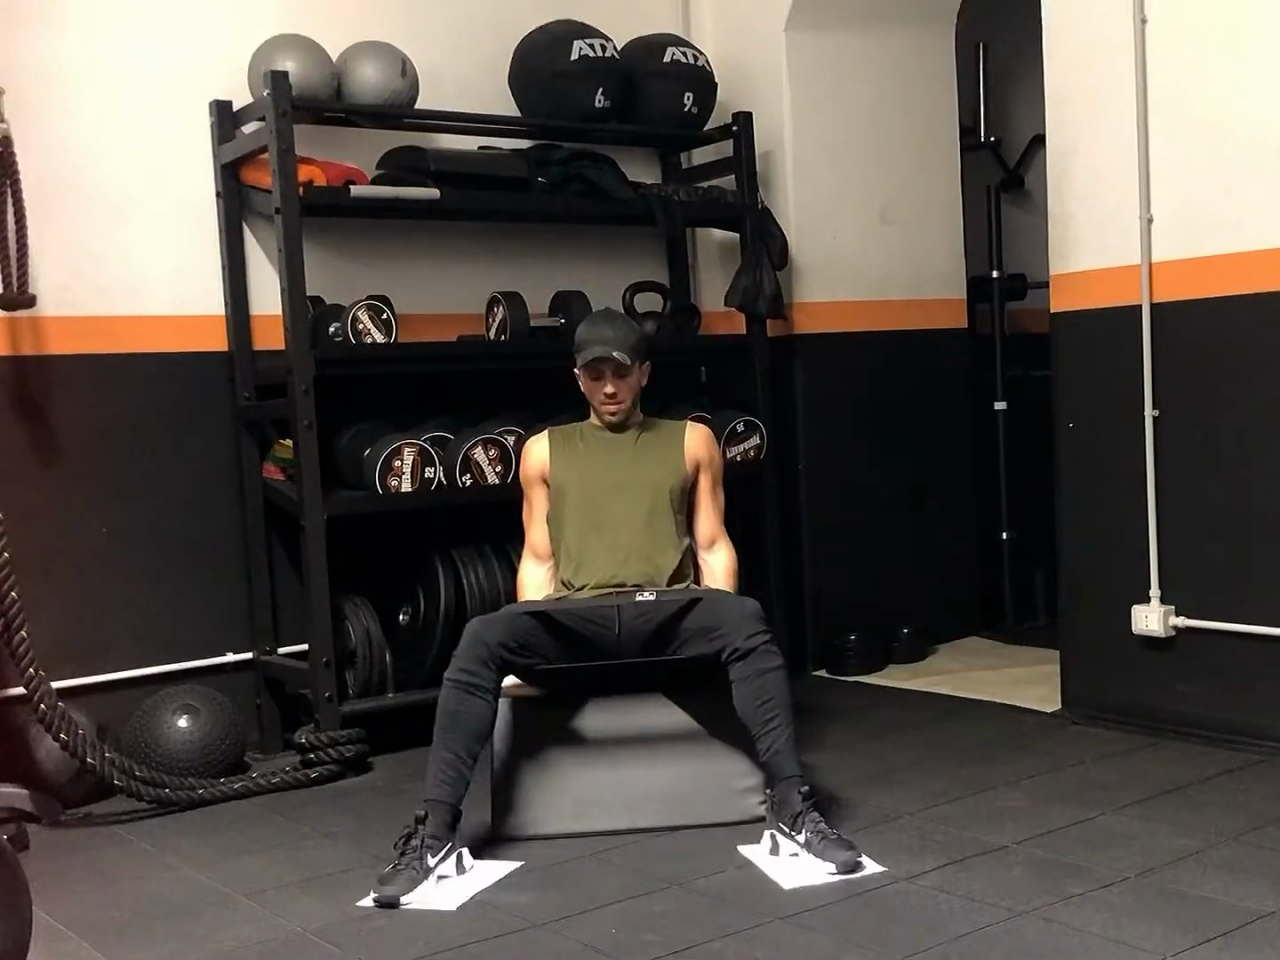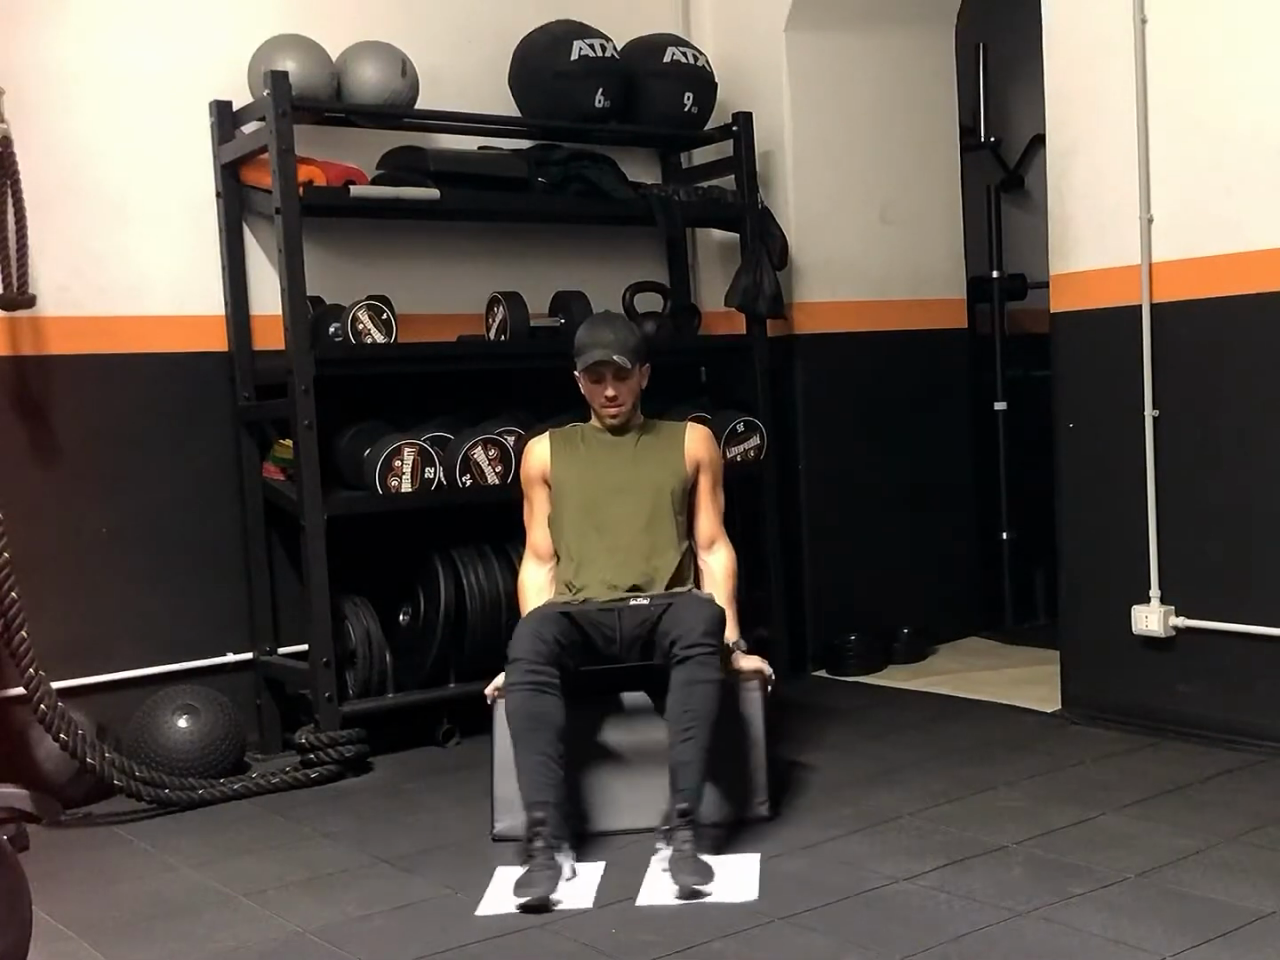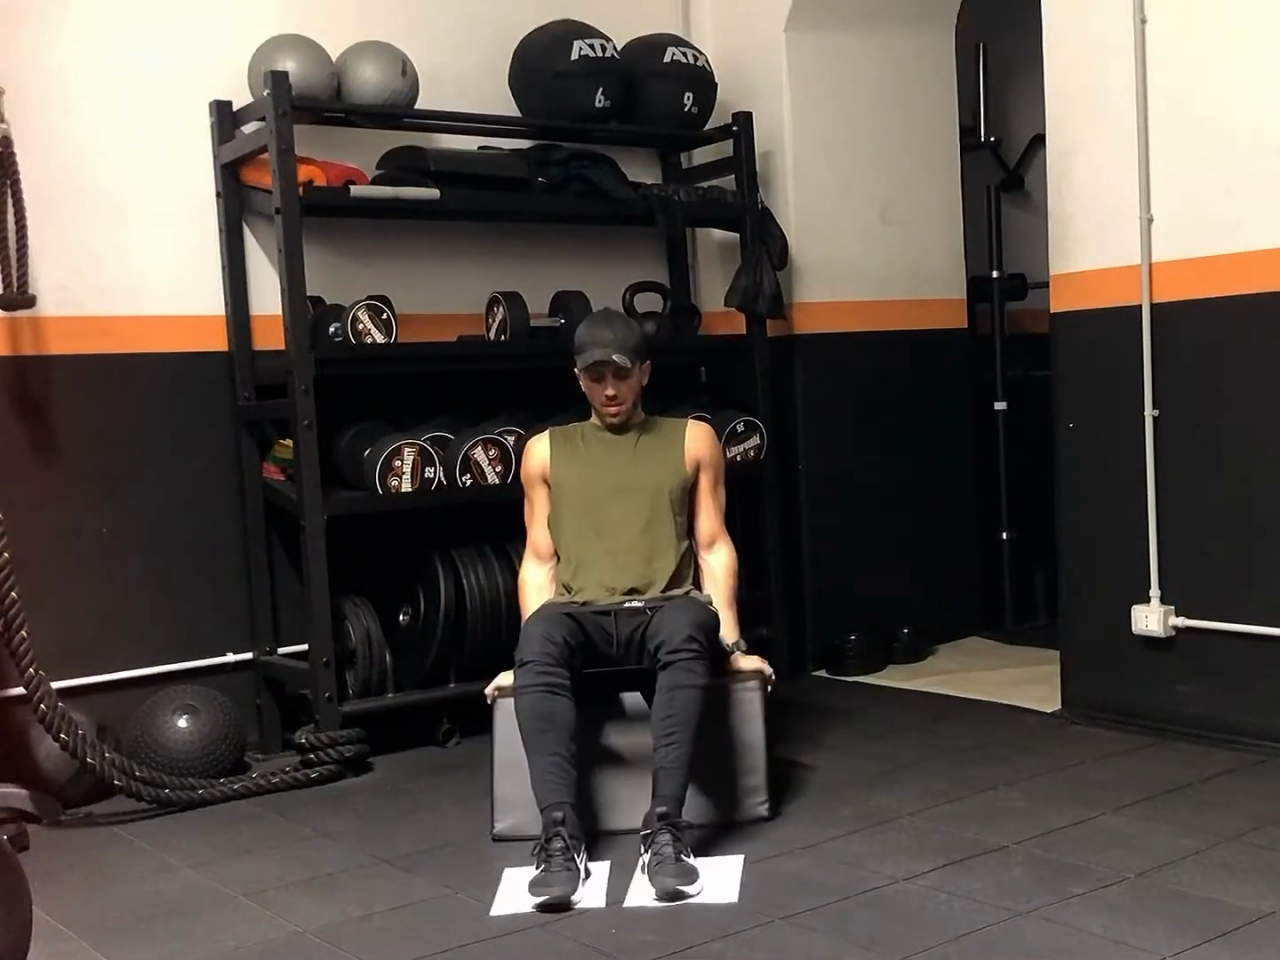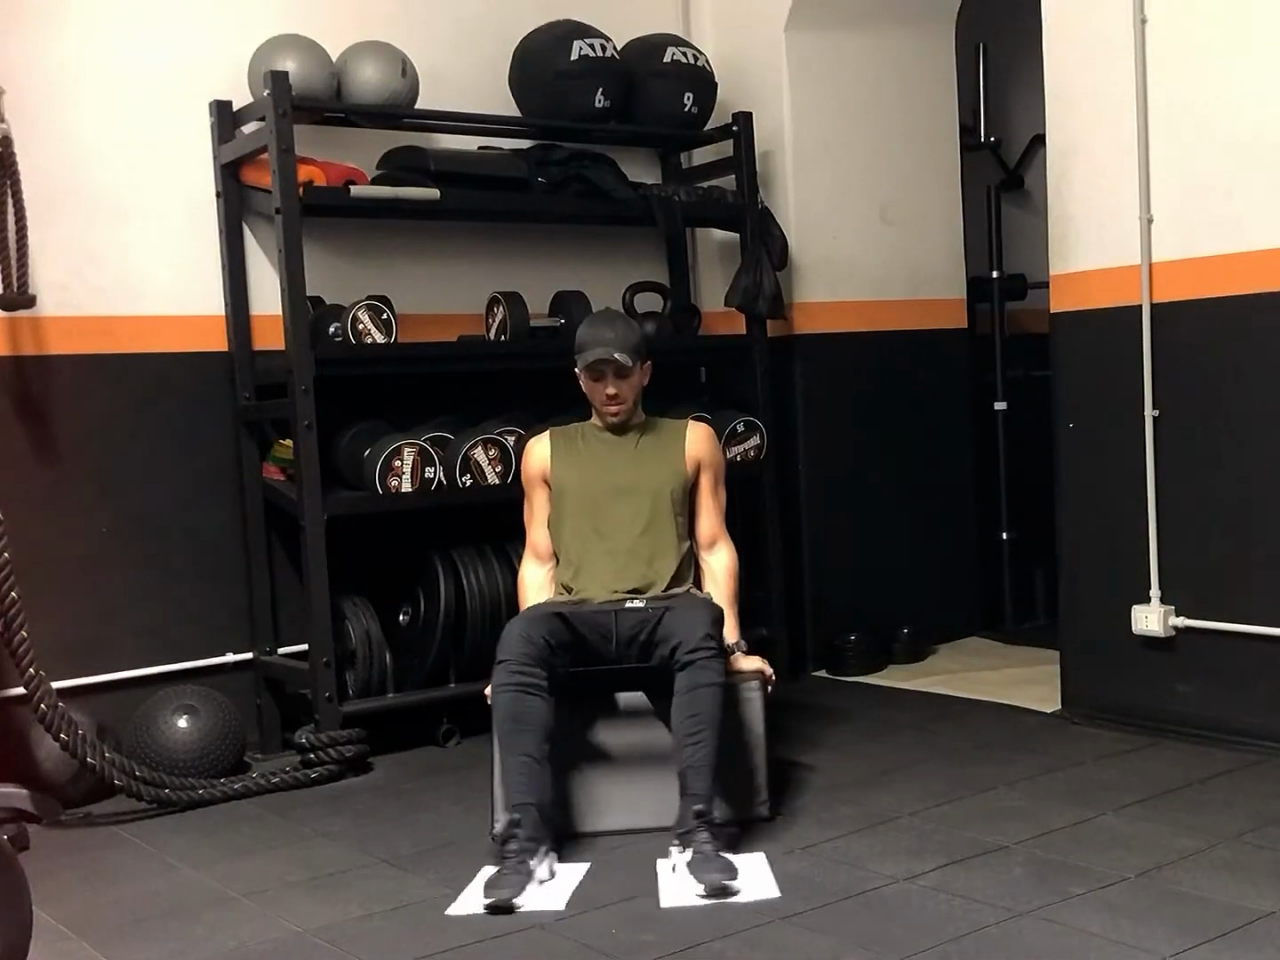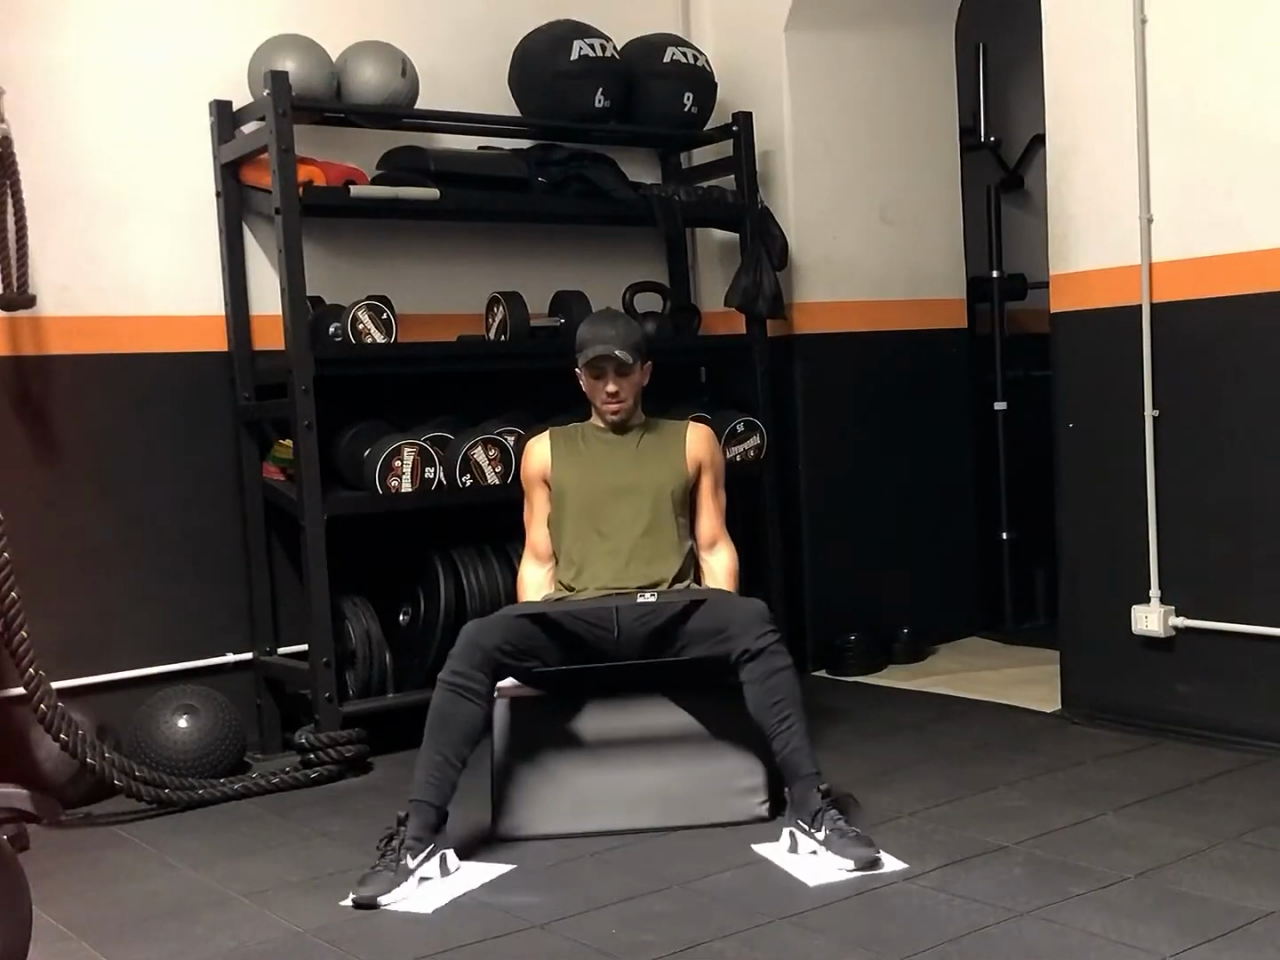
dt=0.4s
person 1, frame 1
left shoulder: (692, 441)
right shoulder: (544, 451)
left elbow: (712, 546)
right elbow: (538, 560)
left wrist: (724, 633)
right wrist: (528, 650)
left hip: (666, 610)
right hip: (578, 616)
left knee: (748, 621)
right knee: (480, 642)
left ankle: (791, 807)
right ankle: (434, 832)
person 1, frame 2
left shoulder: (692, 441)
right shoulder: (545, 452)
left elbow: (713, 549)
right elbow: (539, 561)
left wrist: (731, 641)
right wrist: (538, 652)
left hip: (665, 612)
right hip: (583, 619)
left knee: (702, 622)
right knee: (529, 637)
left ankle: (685, 824)
right ankle: (544, 835)
person 1, frame 3
left shoulder: (692, 439)
right shoulder: (545, 450)
left elbow: (713, 547)
right elbow: (539, 560)
left wrist: (731, 641)
right wrist: (531, 651)
left hip: (666, 613)
right hip: (582, 619)
left knee: (688, 631)
right knee: (541, 640)
left ankle: (664, 827)
right ankle: (560, 834)
person 1, frame 4
left shoulder: (693, 440)
right shoulder: (545, 451)
left elbow: (714, 548)
right elbow: (539, 561)
left wrist: (733, 642)
right wrist: (533, 653)
left hip: (666, 612)
right hip: (581, 620)
left knee: (699, 627)
right knee: (519, 638)
left ankle: (694, 825)
right ankle: (526, 836)
person 1, frame 5
left shoulder: (693, 440)
right shoulder: (545, 451)
left elbow: (714, 547)
right elbow: (538, 560)
left wrist: (728, 631)
right wrist: (530, 650)
left hip: (667, 612)
right hip: (578, 616)
left knee: (754, 620)
right knee: (477, 644)
left ankle: (809, 806)
right ankle: (419, 833)
